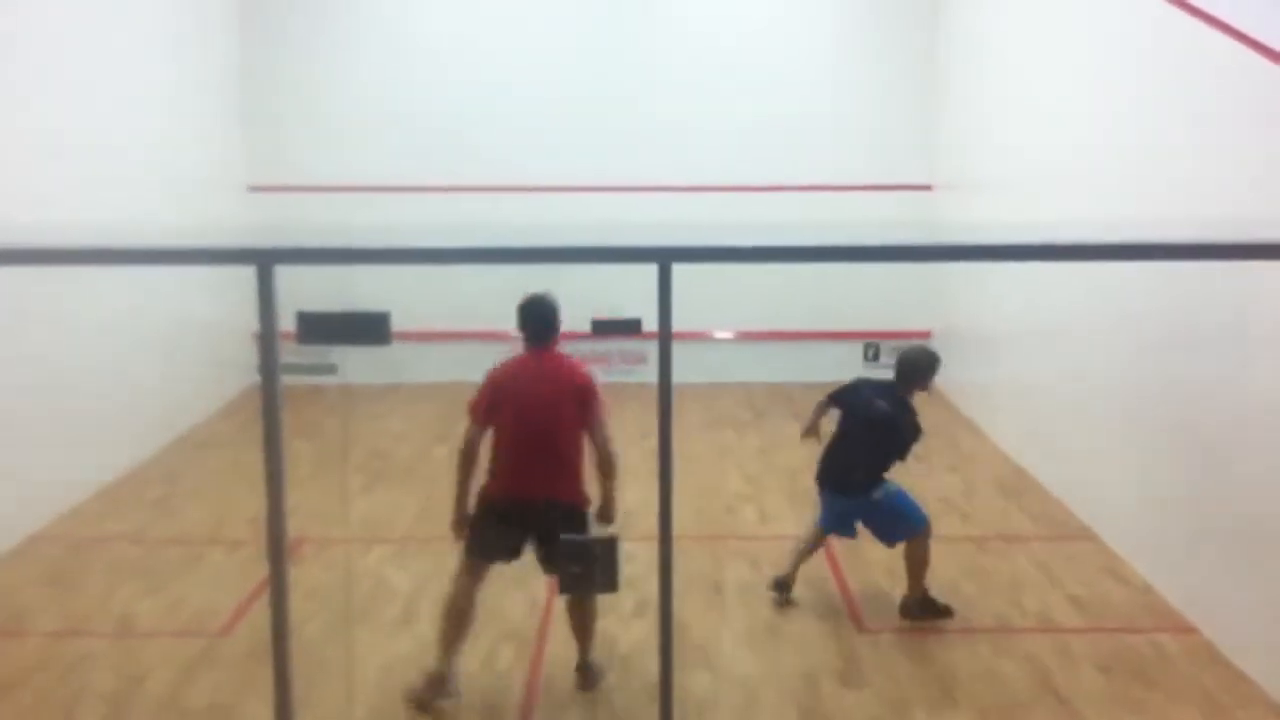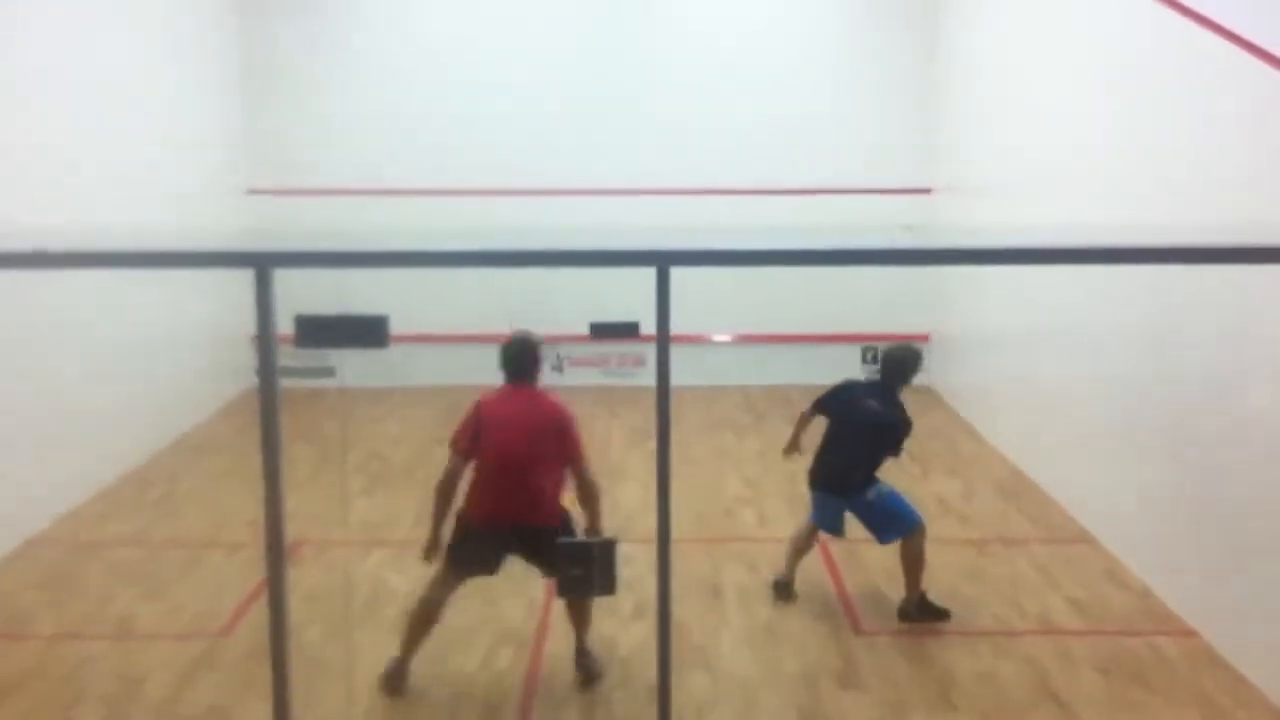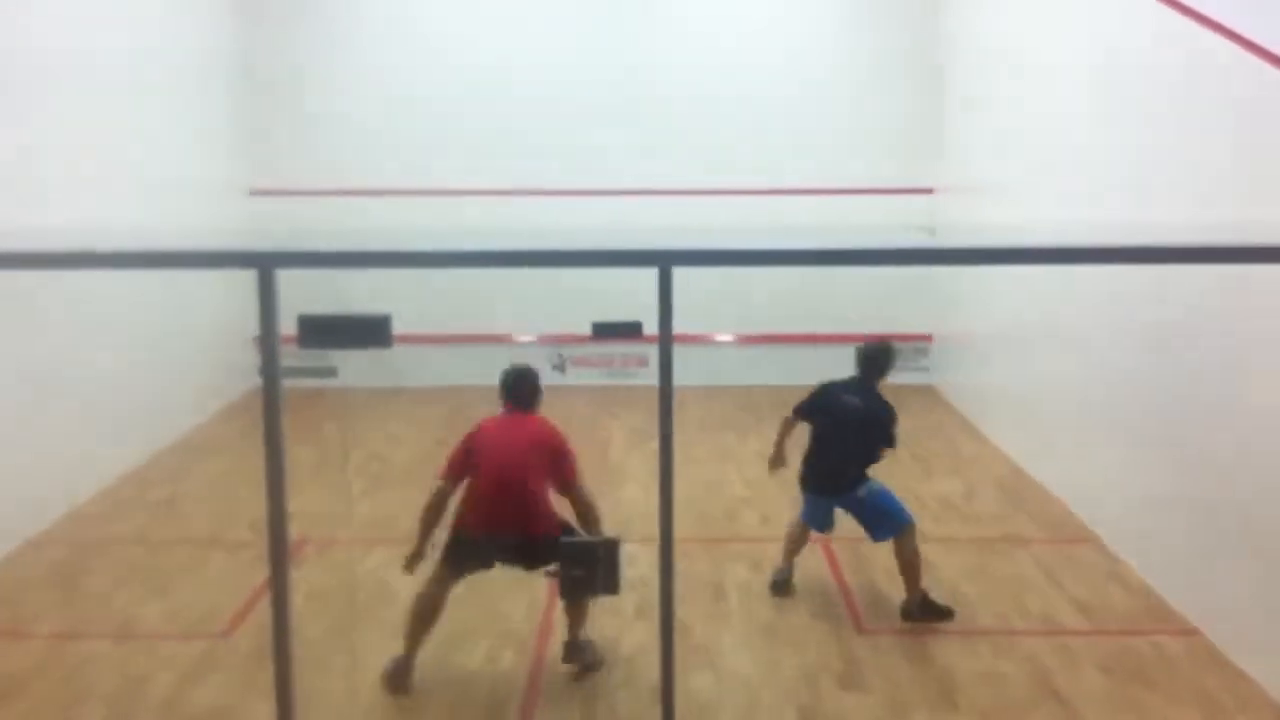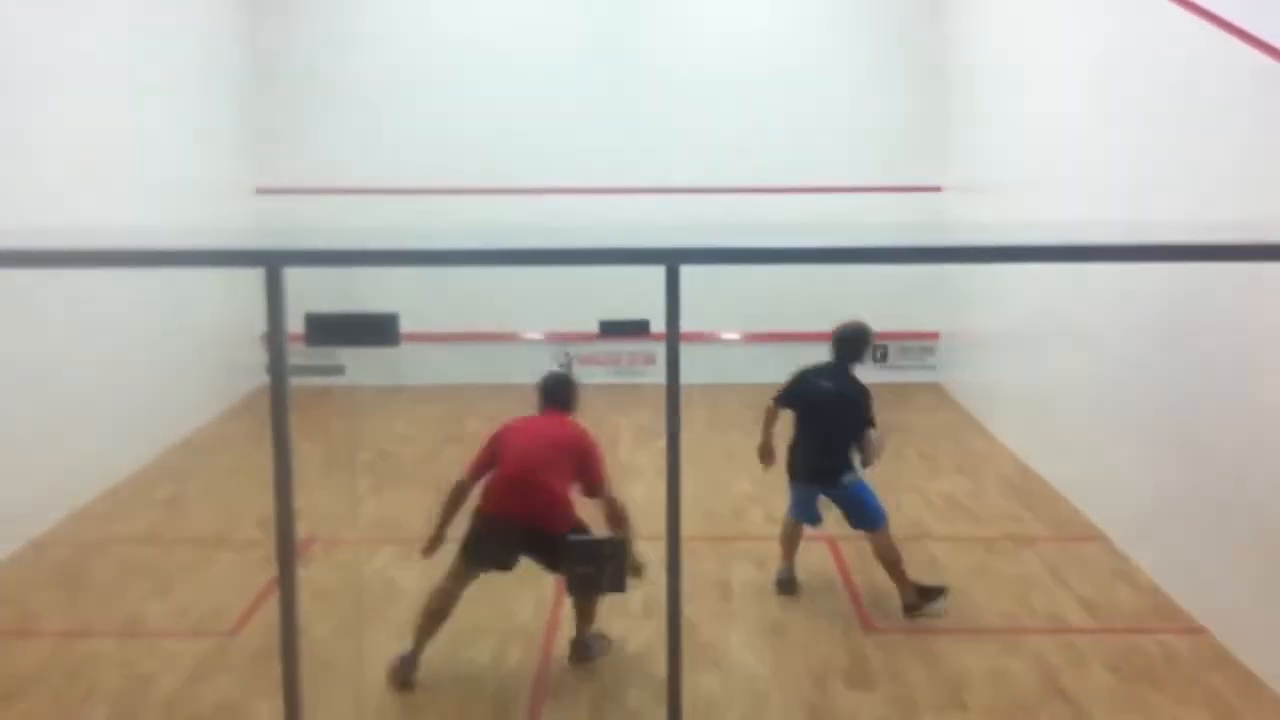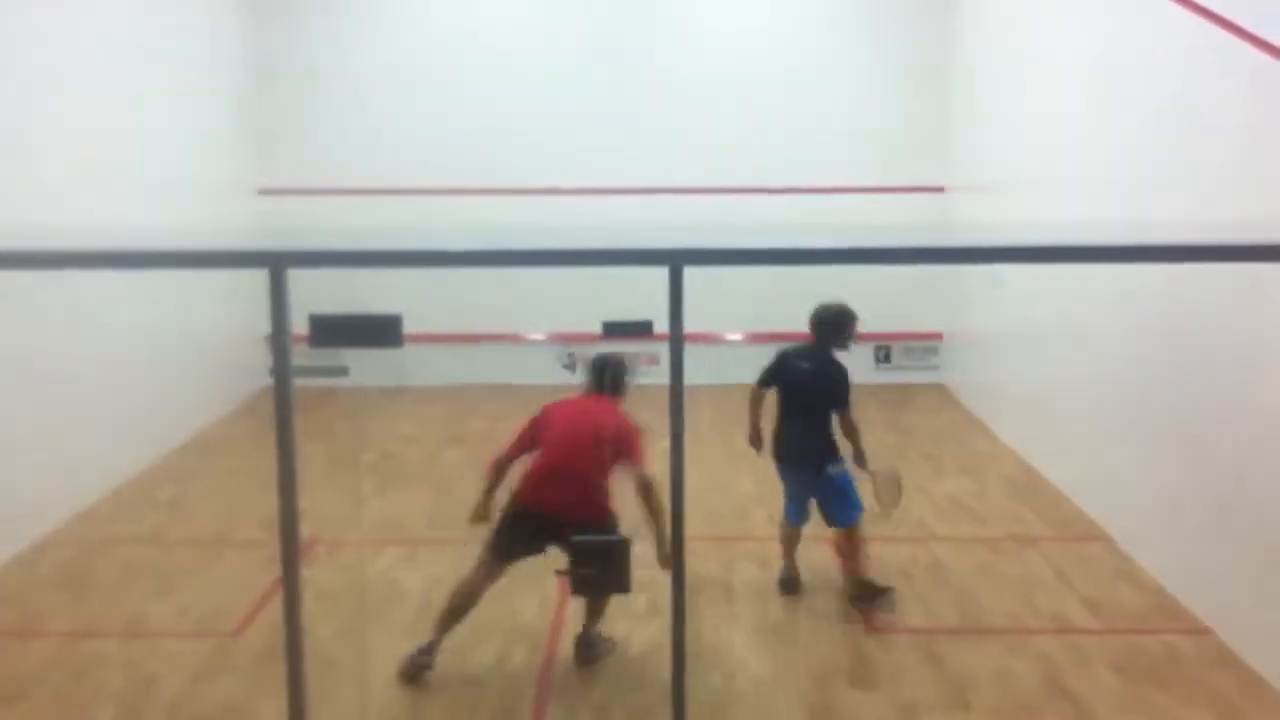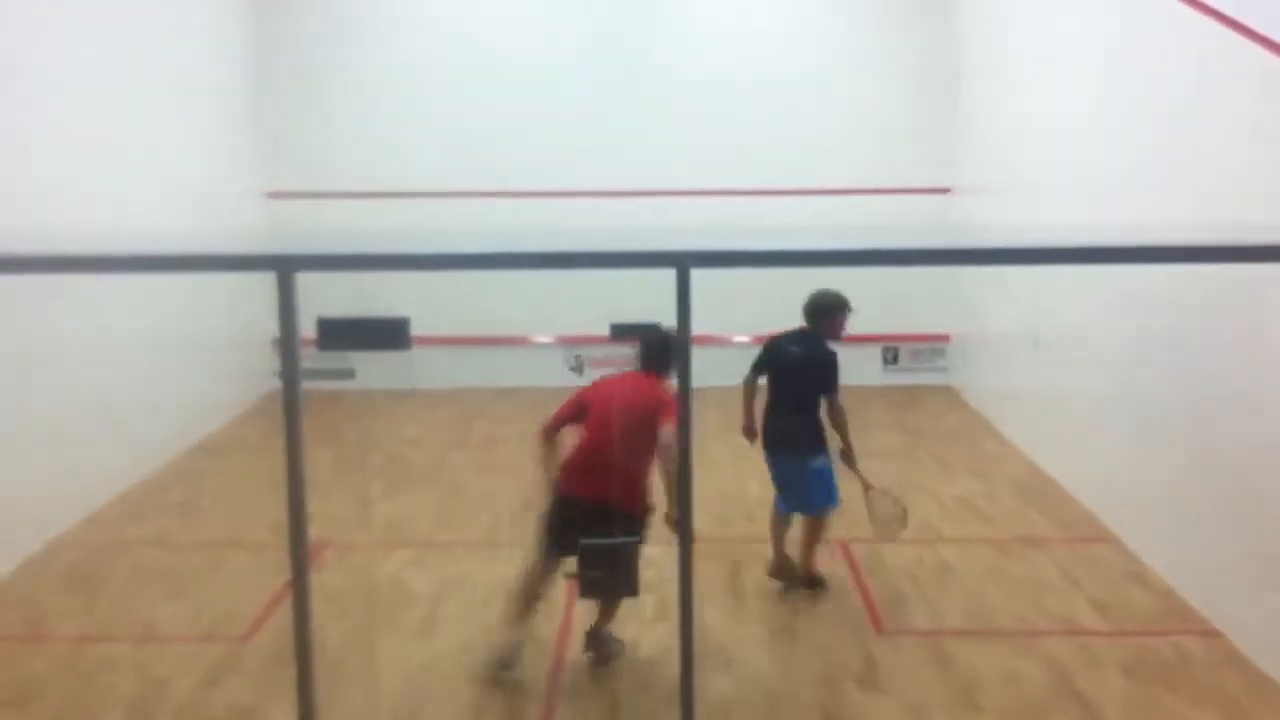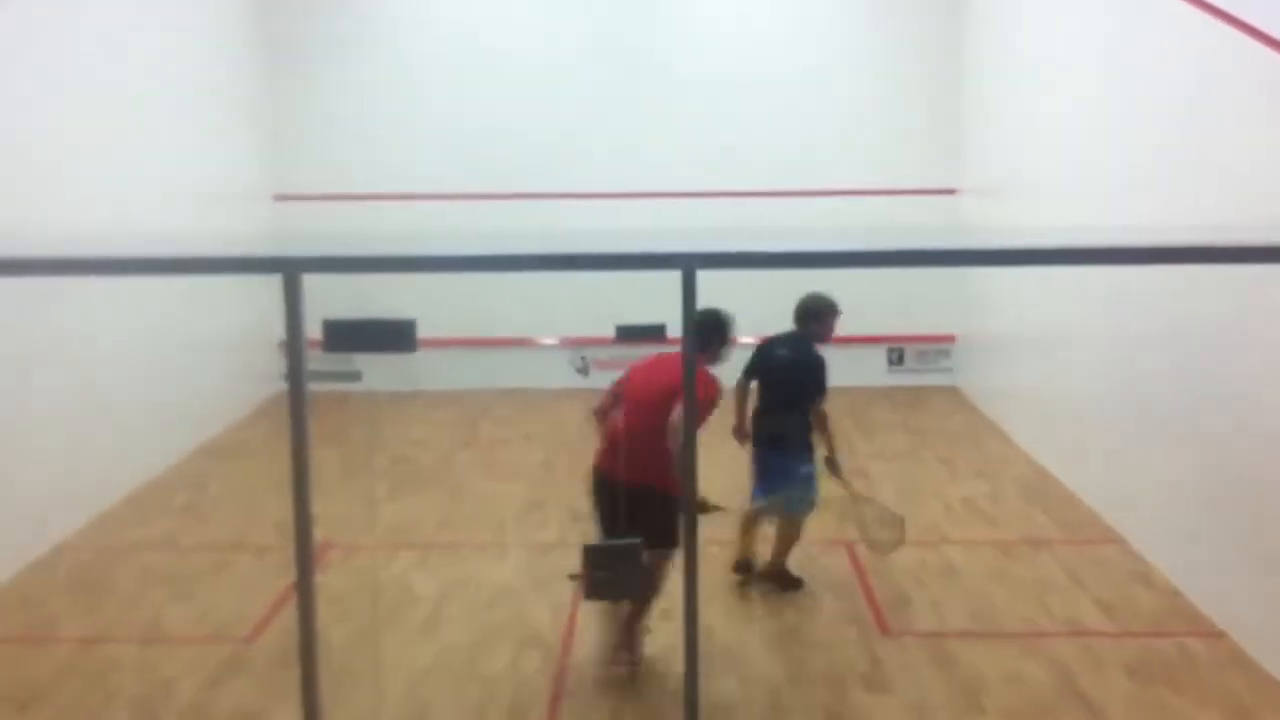
dt=0.1s
person 1, frame 1
left shoulder: (501, 375)
right shoulder: (580, 379)
left elbow: (472, 441)
right elbow: (602, 446)
left wrist: (460, 504)
right wrist: (608, 499)
left hip: (505, 494)
right hip: (562, 497)
left knee: (469, 578)
left ankle: (443, 671)
right ankle: (586, 663)
person 1, frame 2
left shoulder: (483, 408)
right shoulder: (557, 415)
left elbow: (452, 473)
right elbow: (584, 480)
left wrist: (434, 533)
right wrist: (594, 528)
left hip: (483, 516)
right hip: (541, 518)
left knee: (443, 584)
left ankle: (401, 665)
right ankle: (583, 656)
person 1, frame 3
left shoulder: (481, 431)
right shoulder: (551, 437)
left elbow: (442, 491)
right elbow: (580, 500)
left wrist: (420, 544)
left hip: (478, 524)
right hip: (533, 527)
left knee: (440, 581)
left ankle: (405, 662)
right ankle: (578, 644)
person 1, frame 4
left shoulder: (510, 430)
right shoulder: (580, 439)
left elbow: (464, 483)
right elbow: (608, 501)
left wrist: (439, 531)
right wrist: (628, 553)
left hip: (497, 515)
right hip: (551, 521)
left knee: (456, 578)
left ankle: (412, 658)
right ankle: (584, 640)
person 1, frame 5
left shoulder: (554, 411)
right shoulder: (623, 425)
left elbow: (504, 459)
right elbow: (643, 480)
left wrist: (485, 500)
right wrist: (662, 540)
left hip: (532, 503)
right hip: (586, 512)
left knee: (483, 573)
left ankle: (430, 650)
right ankle: (588, 638)
person 1, frame 6
left shoulder: (600, 386)
right shoulder: (665, 400)
left elbow: (549, 430)
right elbow: (666, 445)
left wrist: (551, 473)
right wrist: (674, 504)
left hip: (574, 488)
right hip: (622, 500)
left knee: (545, 564)
right knee: (622, 571)
left ankle: (514, 639)
right ankle: (599, 637)
person 1, frame 7
left shoulder: (648, 365)
right shoulder: (706, 384)
left elbow: (601, 410)
right elbow: (676, 426)
right wrist: (679, 484)
left hip: (609, 472)
right hip: (648, 481)
right knee: (658, 557)
left ankle: (621, 637)
right ankle: (628, 634)
person 2, frame 1
left shoulder: (861, 387)
right shoulder: (908, 423)
left elbow: (823, 404)
right elbow: (894, 456)
left wrist: (811, 426)
left hip: (829, 477)
right hip: (863, 486)
left knee: (825, 528)
right knee: (919, 530)
left ankle: (787, 576)
right ankle: (915, 600)
person 2, frame 2
left shoulder: (848, 389)
right shoulder: (898, 419)
left elbow: (807, 415)
right elbow: (887, 452)
left wrist: (794, 440)
left hip: (821, 479)
right hip: (857, 486)
left knee: (815, 522)
right knee: (913, 530)
left ankle: (785, 577)
right ankle: (913, 602)
person 2, frame 3
left shoulder: (828, 391)
right shoulder: (882, 411)
left elbow: (790, 421)
right elbow: (878, 454)
left wrist: (777, 450)
left hip: (813, 479)
right hip: (851, 484)
left knee: (806, 520)
right knee: (903, 530)
left ankle: (782, 575)
right ankle: (915, 602)
person 2, frame 4
left shoulder: (806, 377)
right shoulder: (858, 393)
left elbow: (773, 408)
right elbow: (865, 444)
left wrist: (765, 442)
right wrist: (870, 456)
left hip: (800, 467)
right hip: (835, 471)
left knee: (797, 514)
right knee: (877, 527)
left ankle: (786, 573)
right ankle: (909, 594)
person 2, frame 5
left shoulder: (785, 358)
right shoulder: (835, 372)
left elbow: (757, 393)
right elbow: (846, 421)
left wrist: (755, 429)
right wrist: (861, 455)
left hip: (785, 451)
right hip: (819, 455)
left knee: (795, 511)
right knee: (848, 518)
left ankle: (788, 573)
right ankle: (857, 584)
person 2, frame 6
left shoulder: (778, 343)
right shoulder: (825, 356)
left elbow: (750, 380)
right elbow: (833, 407)
left wrist: (748, 419)
right wrist: (847, 445)
left hip: (774, 436)
right hip: (806, 442)
left knee: (785, 500)
right knee: (819, 506)
left ankle: (779, 560)
right ankle: (805, 570)
person 2, frame 7
left shoulder: (769, 347)
right shoulder: (812, 361)
left elbow: (742, 384)
right elbow: (816, 412)
left wrist: (740, 421)
right wrist: (832, 452)
left hip: (763, 439)
right hip: (791, 445)
left knee: (763, 501)
right knee: (796, 508)
left ankle: (744, 555)
right ankle: (775, 568)
